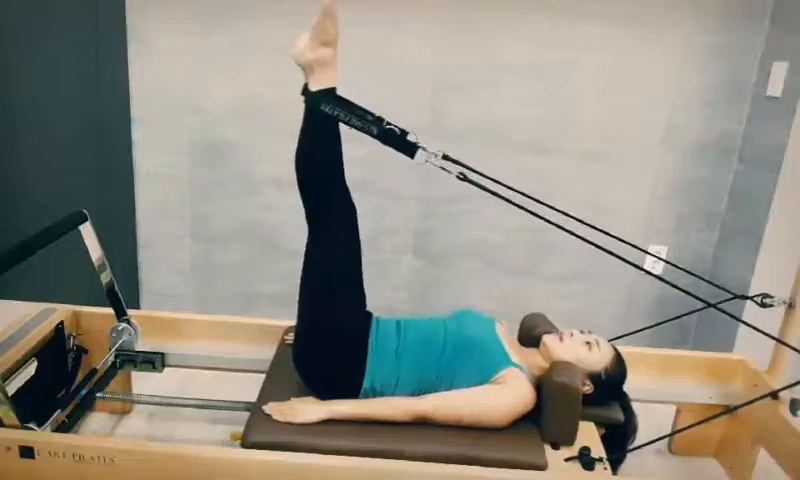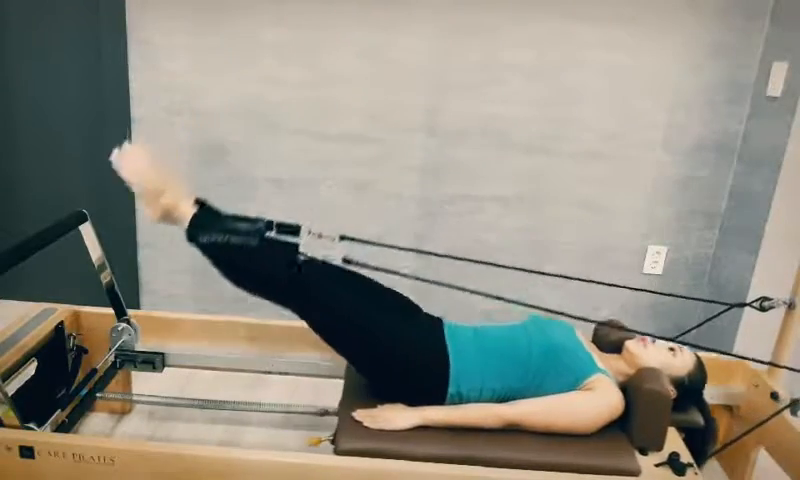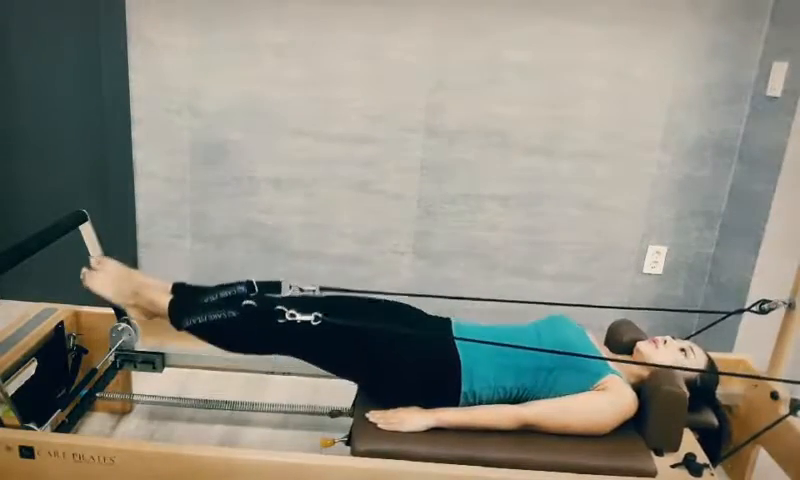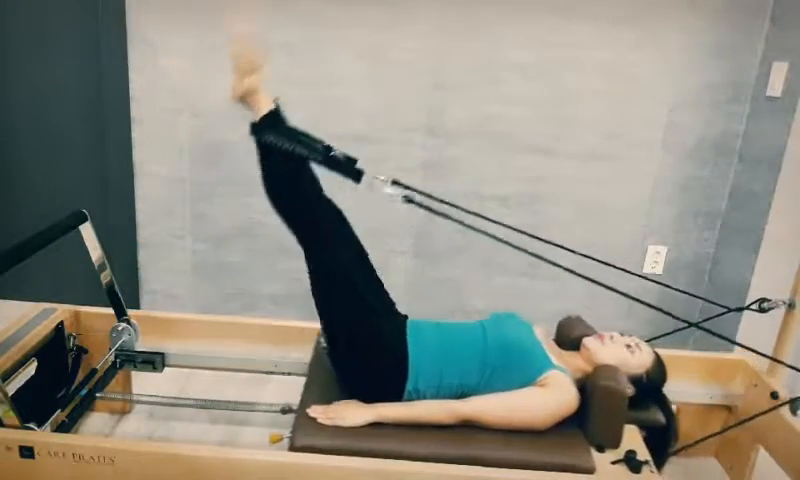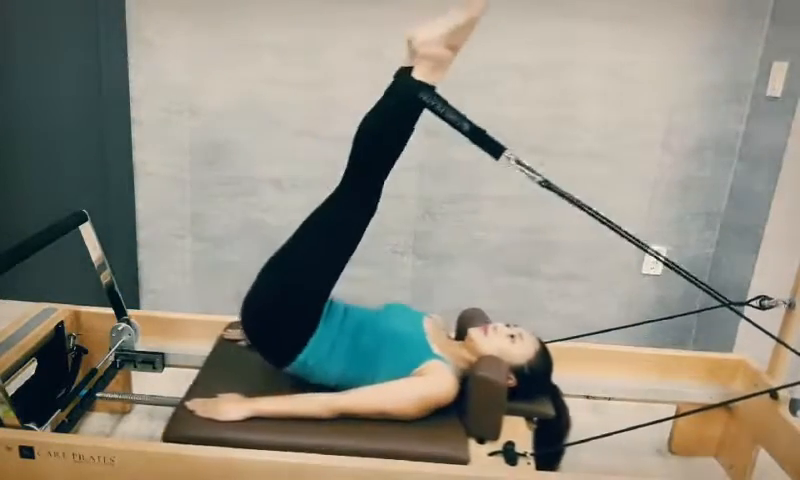
dt=1s
person 1, frame 1
left shoulder: (517, 395)
right shoulder: (505, 339)
left elbow: (418, 410)
left wrist: (325, 409)
left hip: (341, 368)
right hip: (359, 340)
left knee: (331, 221)
right knee: (334, 214)
person 1, frame 2
left shoulder: (605, 401)
right shoulder: (584, 348)
left elbow: (505, 414)
left wrist: (415, 415)
left hip: (428, 371)
right hip: (436, 337)
left knee: (304, 282)
right knee: (308, 269)
left ankle: (182, 210)
right ankle: (184, 207)
person 1, frame 3
left shoulder: (618, 403)
right shoulder: (596, 351)
left elbow: (521, 415)
left wrist: (428, 417)
left hip: (442, 377)
right hip: (440, 338)
left knee: (296, 329)
right knee: (284, 303)
left ankle: (162, 303)
right ankle: (161, 293)
person 1, frame 4
left shoulder: (561, 398)
right shoulder: (542, 342)
left elbow: (464, 410)
left wrist: (369, 412)
left hip: (385, 372)
right hip: (400, 339)
left knee: (322, 230)
right knee: (326, 225)
left ankle: (262, 106)
right ankle: (263, 107)
person 1, frame 5
left shoulder: (441, 385)
right shoulder: (435, 330)
left elbow: (340, 405)
left wrist: (248, 406)
left hip: (284, 330)
right hip: (289, 323)
right knee: (362, 186)
